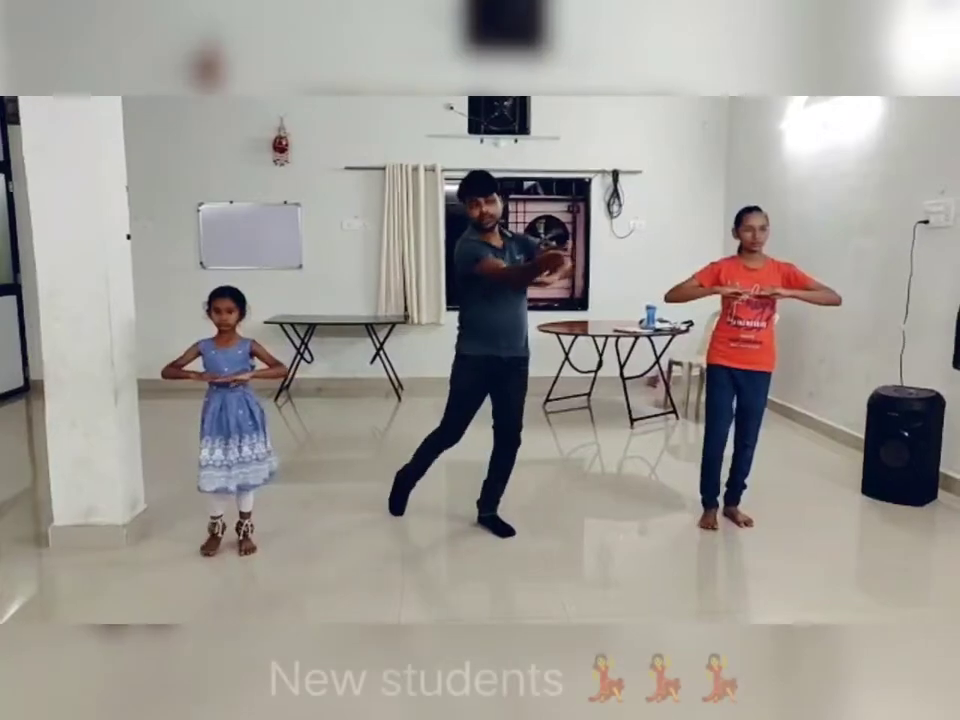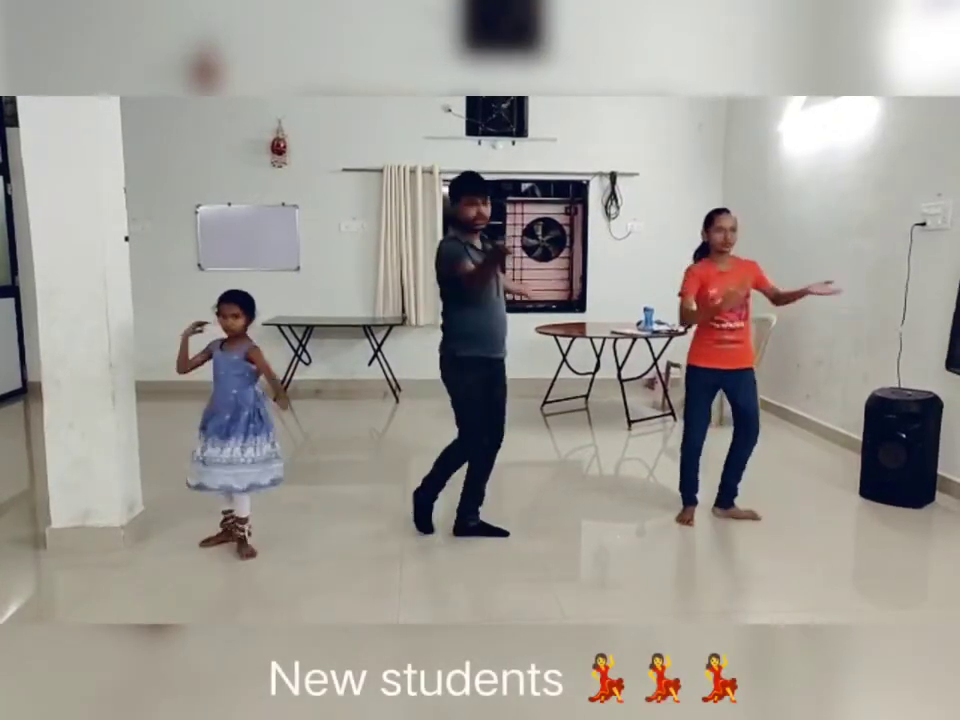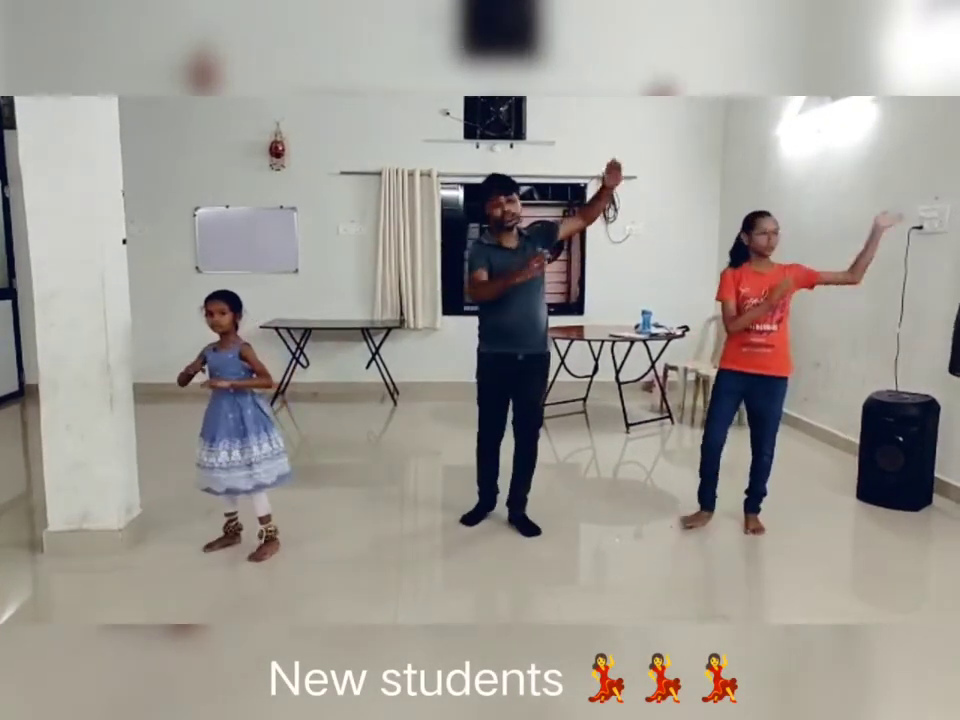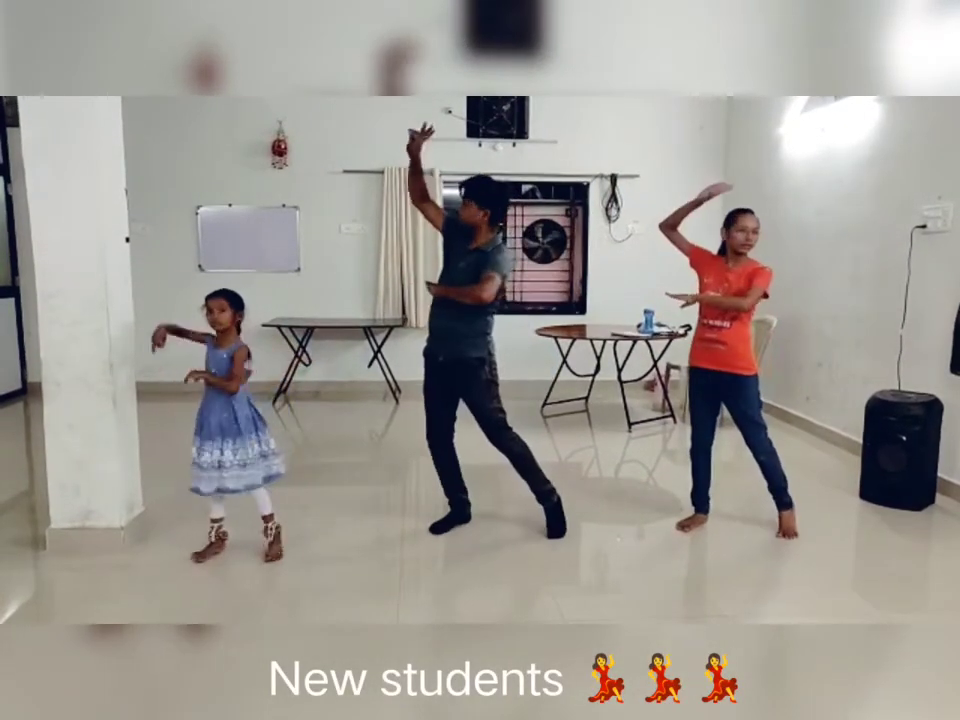
dt=1s
person 1, frame 1
left shoulder: (518, 241)
right shoulder: (468, 247)
left elbow: (559, 261)
right elbow: (506, 275)
left wrist: (553, 274)
right wrist: (540, 264)
left hip: (515, 358)
right hip: (474, 357)
left knee: (508, 437)
right knee: (450, 429)
left ankle: (488, 509)
right ankle: (407, 478)
person 1, frame 2
left shoulder: (482, 244)
right shoulder: (451, 247)
right elbow: (469, 274)
right wrist: (492, 261)
left hip: (491, 359)
right hip: (465, 360)
left knee: (491, 437)
right knee: (473, 437)
left ankle: (468, 516)
right ankle: (425, 493)
person 1, frame 3
left shoulder: (539, 236)
right shoulder: (480, 249)
left elbow: (586, 216)
right elbow: (477, 292)
left wrist: (607, 188)
right wrist: (519, 276)
left hip: (536, 354)
right hip: (495, 355)
left knee: (528, 433)
right knee: (490, 431)
left ankle: (518, 507)
right ankle: (486, 499)
person 1, frame 4
left shoulder: (494, 254)
right shoulder: (456, 235)
left elbow: (485, 294)
right elbow: (419, 198)
left wrist: (442, 289)
right wrist: (414, 155)
left hip: (473, 360)
right hip: (437, 358)
left knee: (499, 434)
right knee: (438, 437)
left ankle: (550, 500)
right ankle: (459, 507)
person 2, frame 1
left shoulder: (782, 271)
right shoulder: (721, 268)
left elbow: (834, 298)
right elbow: (672, 296)
left wrist: (788, 293)
right wrist: (715, 290)
left hip: (759, 367)
right hip: (722, 364)
left knee: (747, 439)
right knee: (716, 436)
left ankle: (732, 502)
right ankle: (710, 504)
person 2, frame 2
left shoulder: (748, 267)
right shoulder: (696, 272)
left elbow: (778, 298)
right elbow: (686, 319)
left wrist: (806, 291)
right wrist: (720, 304)
left hip: (741, 365)
right hip: (703, 367)
left knee: (748, 432)
right knee: (694, 435)
left ankle: (725, 502)
right ankle: (688, 502)
person 2, frame 3
left shoulder: (793, 274)
right shoulder: (732, 275)
left elbow: (853, 277)
right elbow: (730, 326)
left wrist: (877, 232)
right wrist: (773, 299)
left hip: (772, 375)
right hip: (732, 372)
left knee: (763, 447)
right knee: (712, 440)
left ankle: (752, 509)
right ankle: (705, 506)
person 2, frame 4
left shoulder: (759, 272)
right shoulder: (706, 262)
left elbow: (746, 303)
right elbow: (667, 227)
left wrist: (699, 297)
right wrist: (701, 200)
left hip: (739, 372)
right hip: (702, 368)
left knee: (758, 442)
right knee: (700, 442)
left ankle: (785, 507)
right ankle: (701, 509)
person 3, frame 1
left shoulder: (249, 347)
right shoulder: (203, 347)
left elbow: (281, 369)
right elbow: (166, 372)
left wrist: (249, 374)
right wrist: (193, 374)
left hip: (244, 413)
right hip: (216, 414)
left knee: (246, 472)
right knee: (216, 473)
left ankle: (245, 531)
right ankle: (215, 531)
person 3, frame 2
left shoulder: (251, 350)
right shoulder: (216, 347)
left elbow: (270, 374)
right elbow: (183, 368)
left wrist: (279, 394)
right wrist: (185, 337)
left hip: (245, 418)
right hip: (221, 417)
left knee: (239, 479)
right knee: (223, 476)
left ankle: (241, 535)
right ankle: (229, 527)
person 3, frame 3
left shoulder: (243, 349)
right shoulder: (209, 351)
left elbow: (267, 380)
right elbow: (181, 382)
left wrist: (228, 383)
right wrist: (190, 370)
left hip: (244, 417)
right hip: (220, 418)
left knee: (252, 481)
right knee: (225, 478)
left ankle: (269, 538)
right ankle: (232, 530)
person 3, frame 4
left shoulder: (240, 350)
right shoulder: (211, 342)
left elbow: (233, 386)
right elbow: (182, 330)
left wrist: (204, 374)
right wrist: (165, 330)
left hip: (237, 419)
right hip: (212, 420)
left knee: (252, 481)
right knee: (212, 480)
left ankle: (273, 534)
right ankle: (217, 538)
